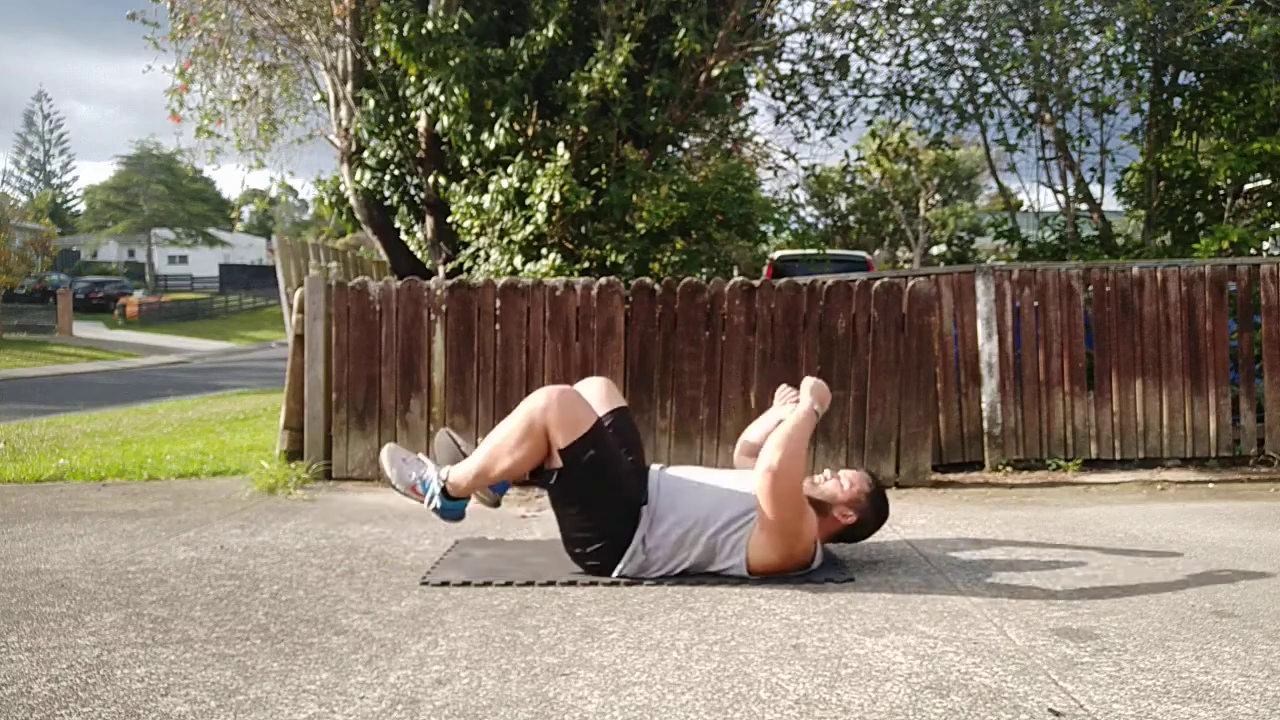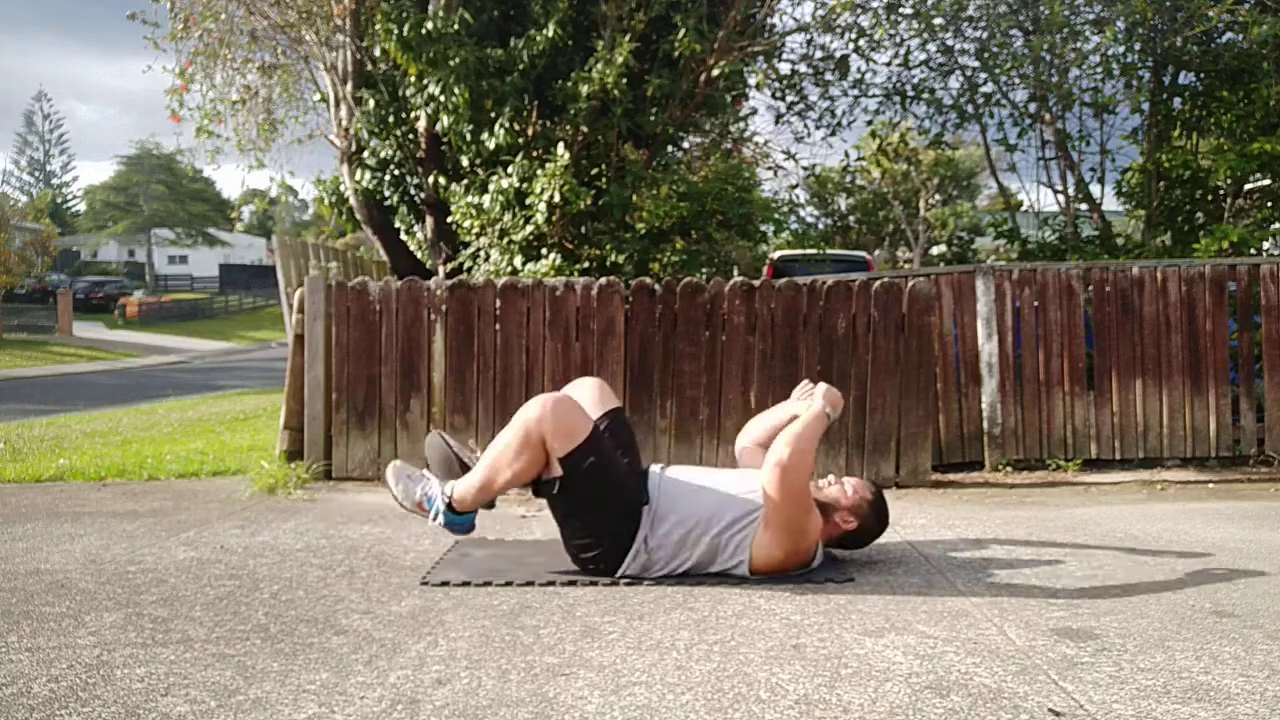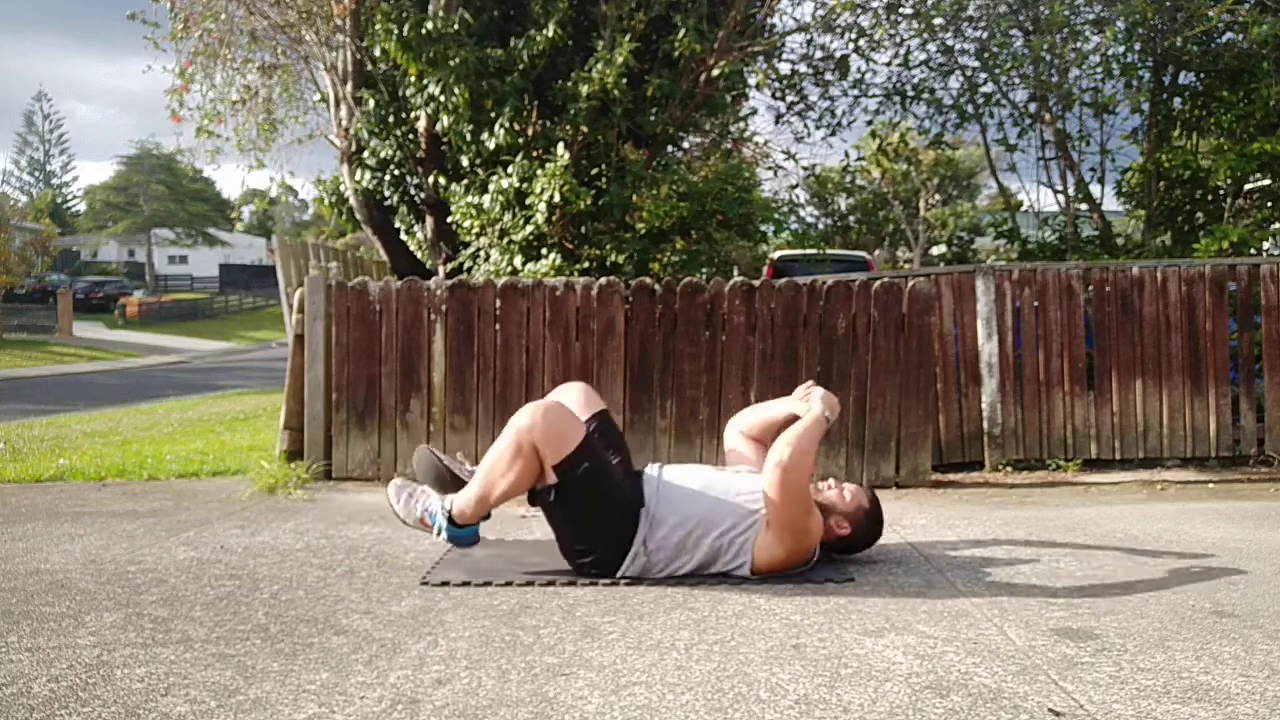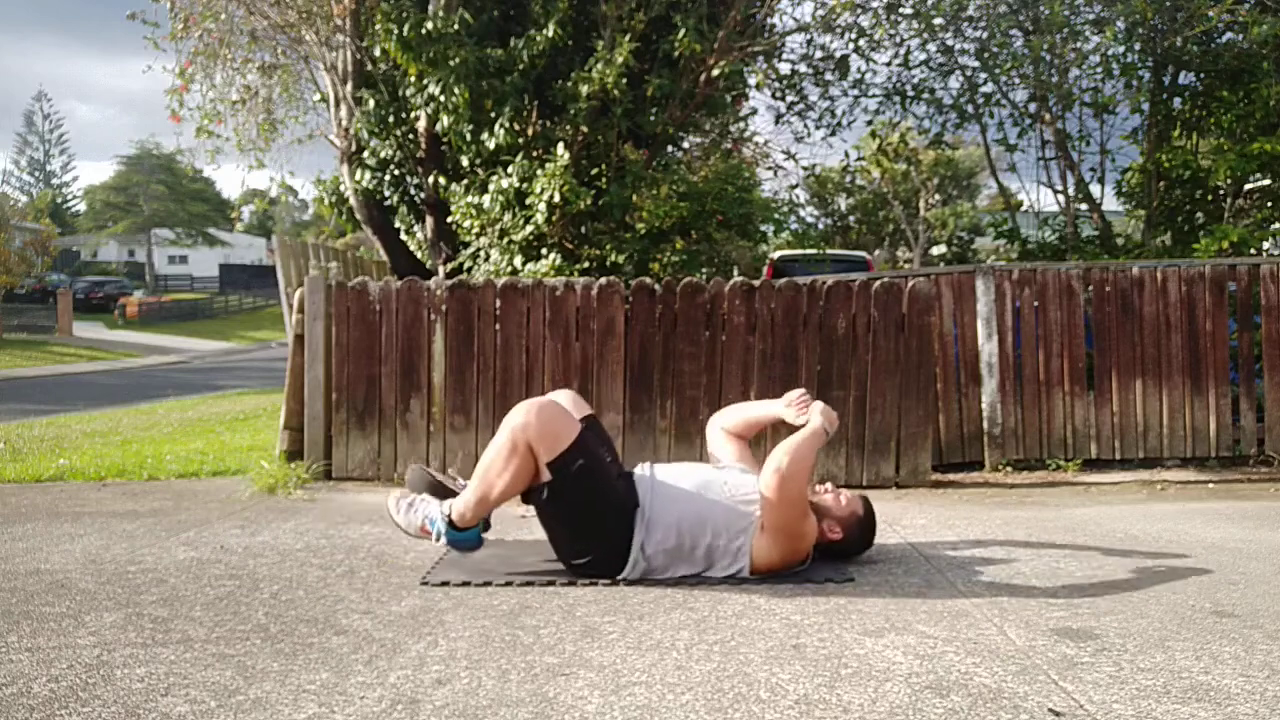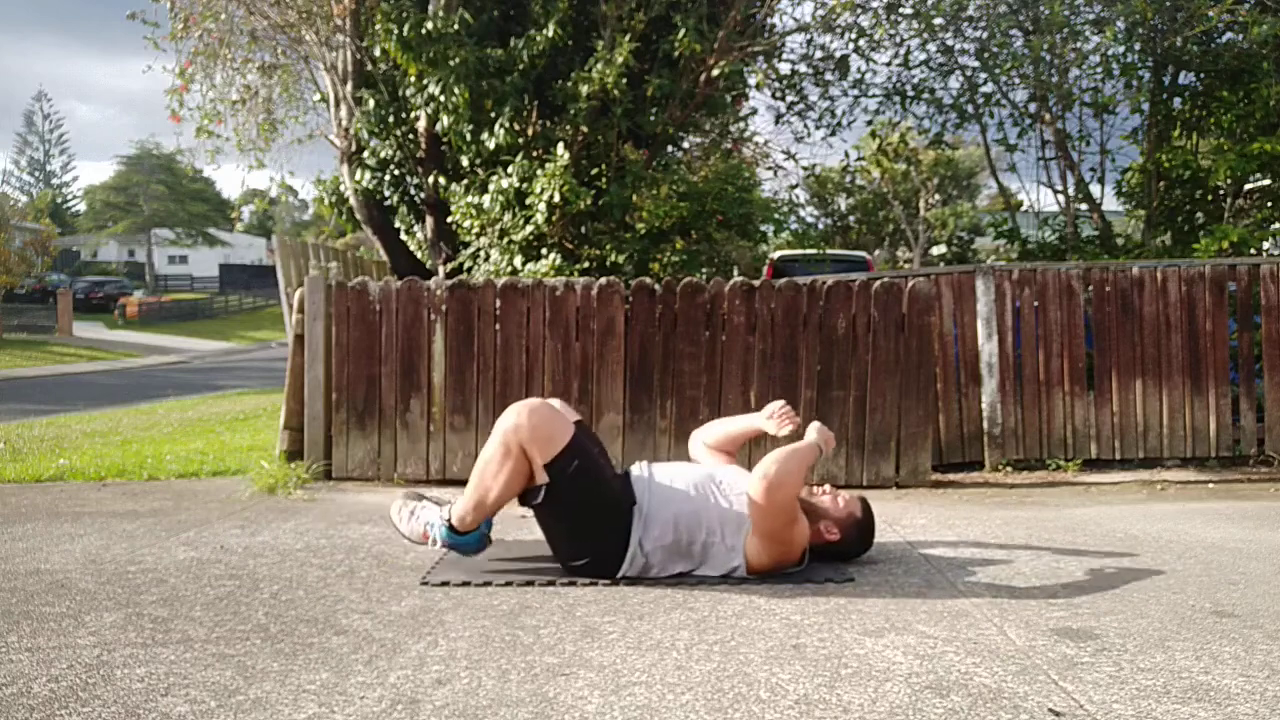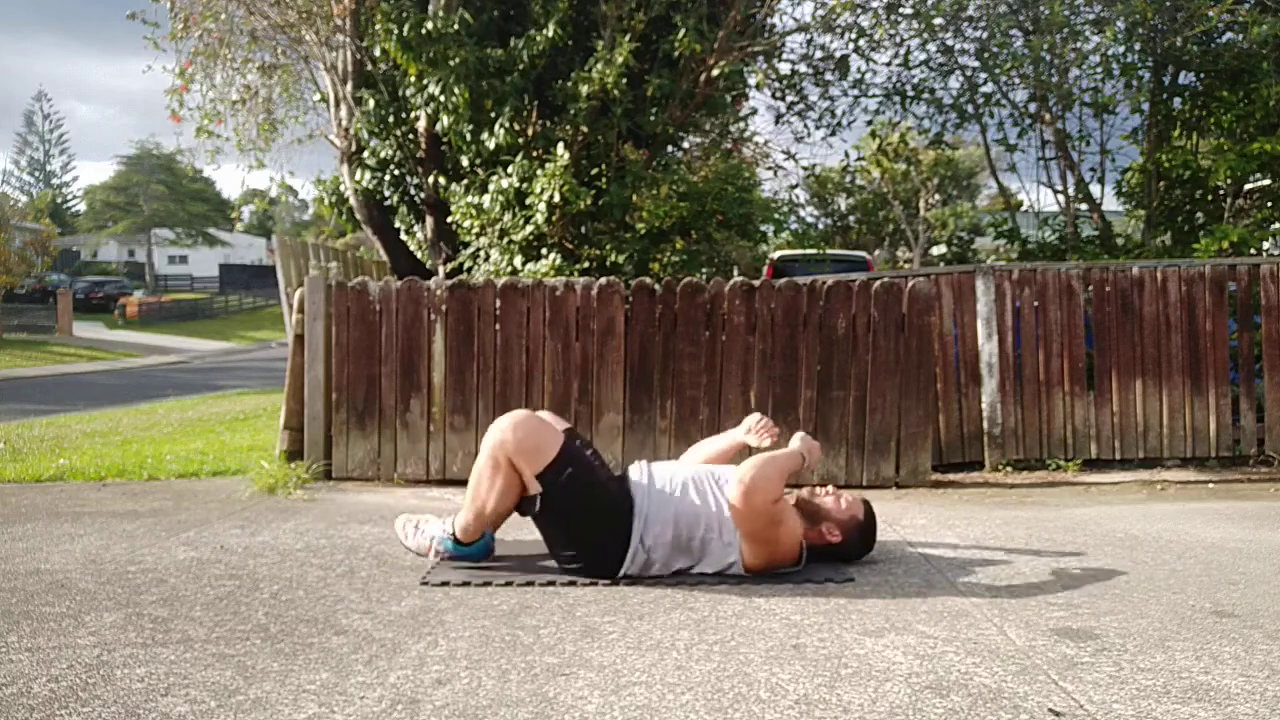
dt=0.1s
person 1, frame 1
left shoulder: (797, 541)
right shoulder: (785, 507)
left elbow: (771, 477)
right elbow: (749, 448)
left wrist: (809, 411)
right wrist: (785, 412)
left hip: (617, 534)
right hip: (635, 490)
left knee: (551, 403)
right knee: (594, 389)
left ankle: (449, 490)
right ankle: (487, 475)
person 1, frame 2
left shoulder: (799, 538)
right shoulder: (783, 499)
left elbow: (778, 470)
right elbow: (749, 443)
left wrist: (823, 411)
right wrist: (797, 406)
left hip: (618, 537)
right hip: (636, 491)
left knee: (547, 412)
right knee: (586, 389)
left ankle: (455, 503)
right ankle: (487, 476)
person 1, frame 3
left shoulder: (797, 538)
right shoulder: (767, 493)
left elbow: (784, 473)
right elbow: (739, 429)
left wrist: (820, 415)
right wrist: (793, 404)
left hip: (614, 538)
right hip: (629, 496)
left knee: (538, 419)
right knee: (573, 394)
left ankle: (456, 516)
right ankle: (477, 487)
person 1, frame 4
left shoulder: (792, 539)
right shoulder: (758, 491)
left elbow: (781, 477)
right elbow: (721, 426)
left wrist: (819, 427)
right wrist: (783, 409)
left hip: (611, 540)
right hip: (623, 494)
left knee: (534, 417)
right knee: (561, 401)
left ankle: (458, 521)
right ankle: (472, 496)
person 1, frame 5
left shoulder: (786, 538)
right shoulder: (768, 504)
left elbow: (765, 487)
right elbow: (702, 443)
left wrist: (813, 448)
right wrist: (760, 420)
left hip: (607, 537)
right hip: (620, 501)
left knee: (526, 418)
right knee: (549, 413)
left ankle: (458, 527)
right ankle: (469, 509)
person 1, frame 6
left shoulder: (782, 538)
right shoulder: (767, 502)
left elbow: (745, 490)
right elbow: (694, 459)
left wrist: (797, 454)
right wrist: (744, 434)
left hip: (610, 538)
right hip: (620, 500)
left knee: (515, 429)
right knee: (542, 424)
left ankle: (462, 536)
right ankle: (474, 519)
